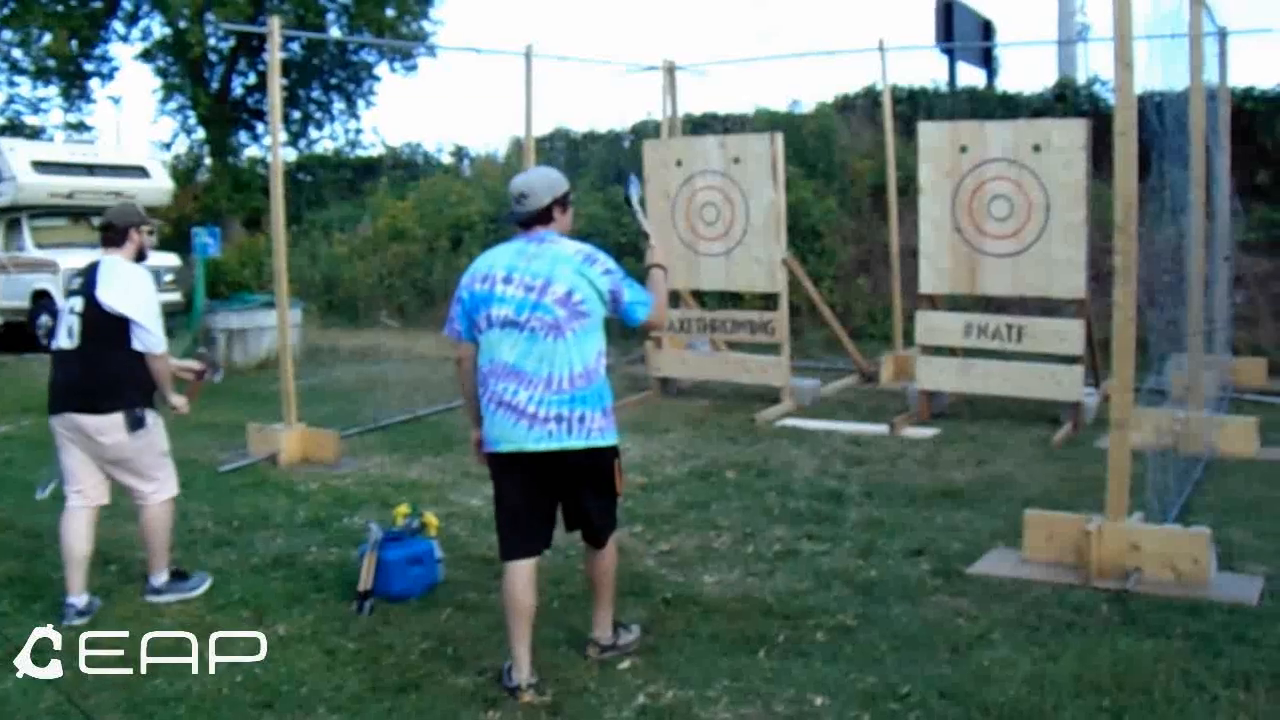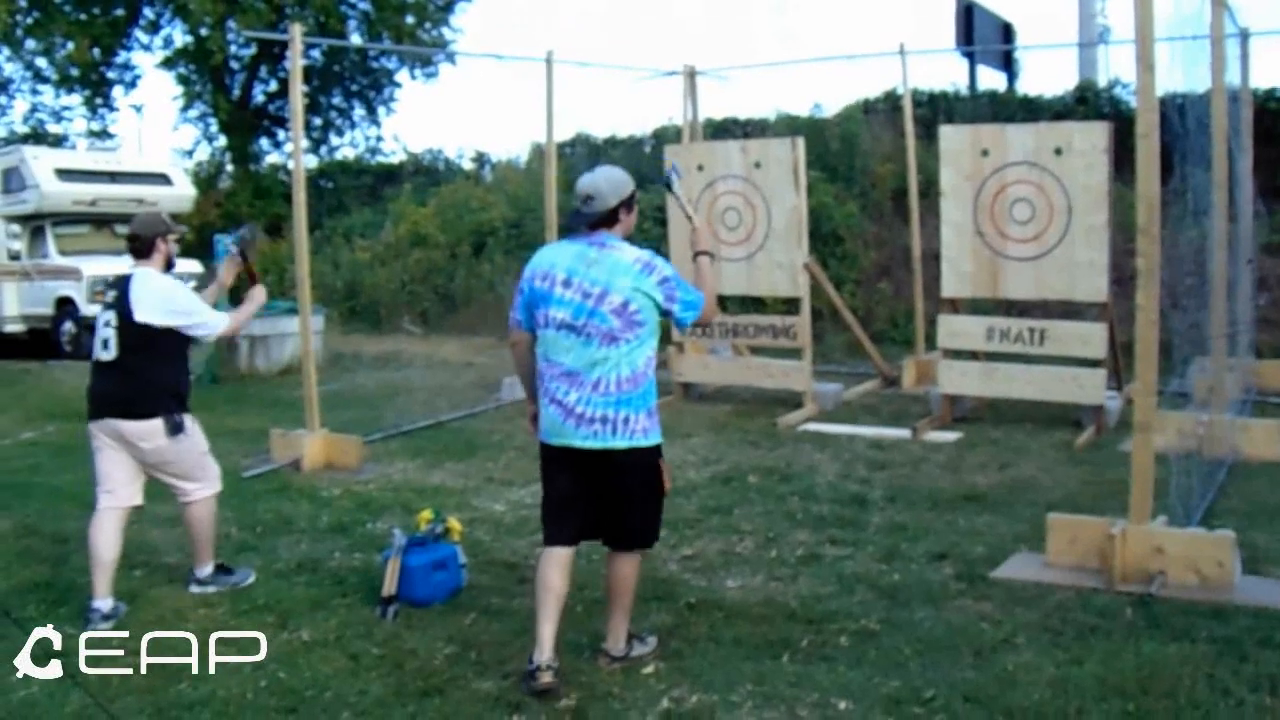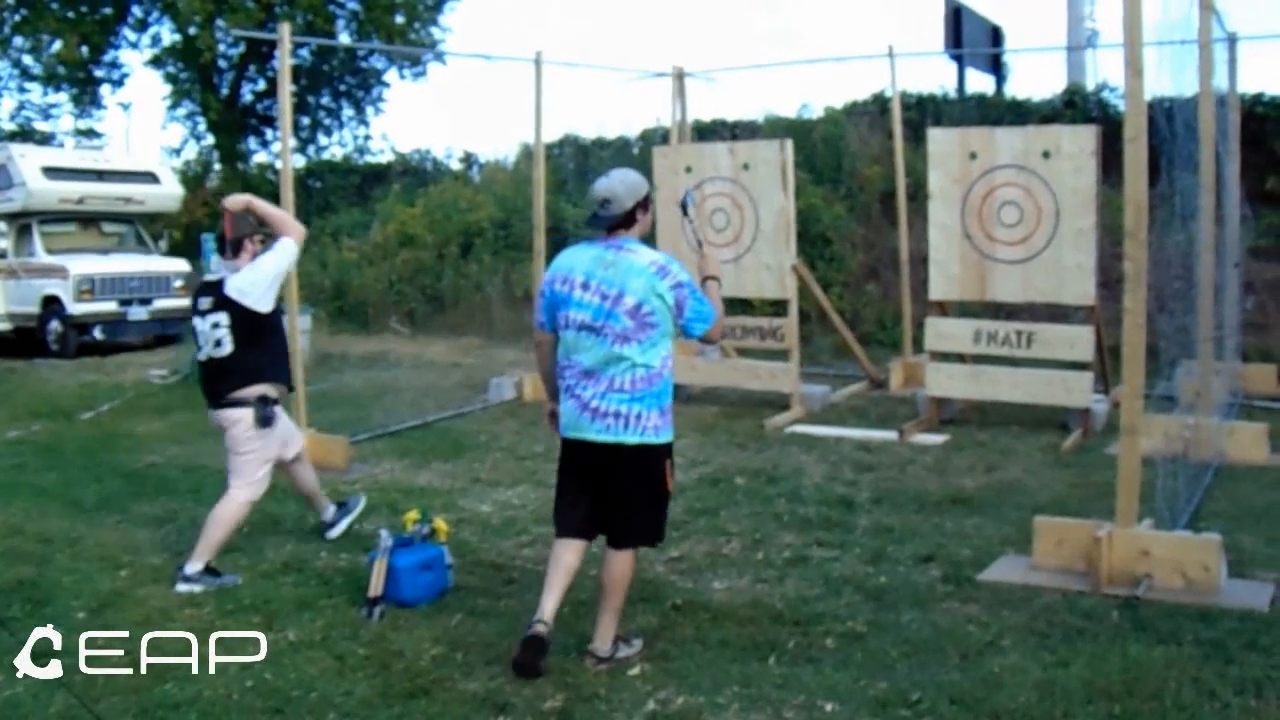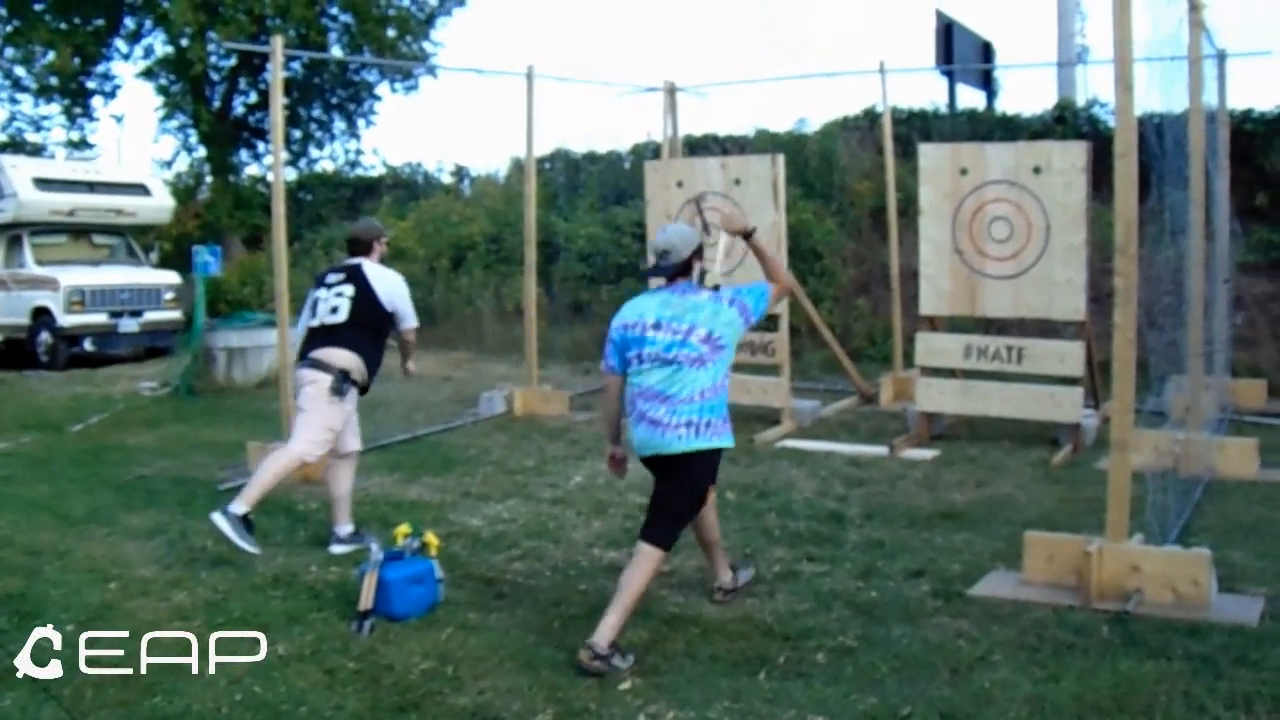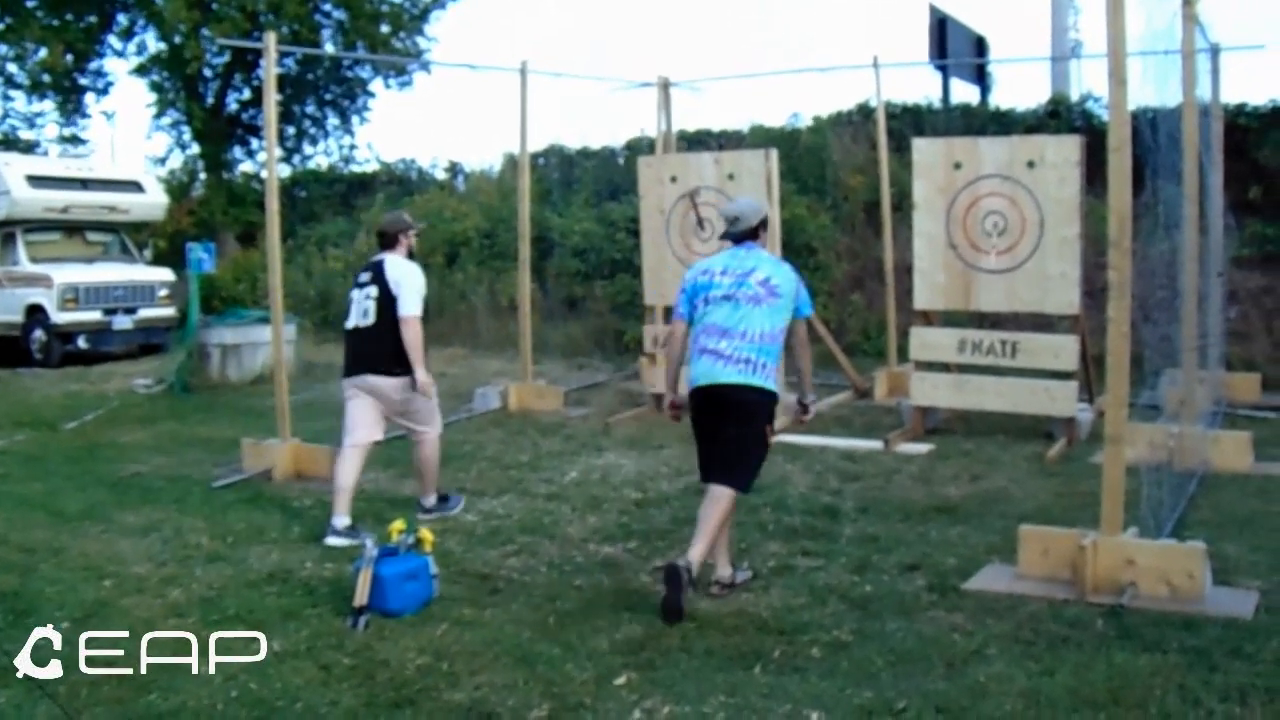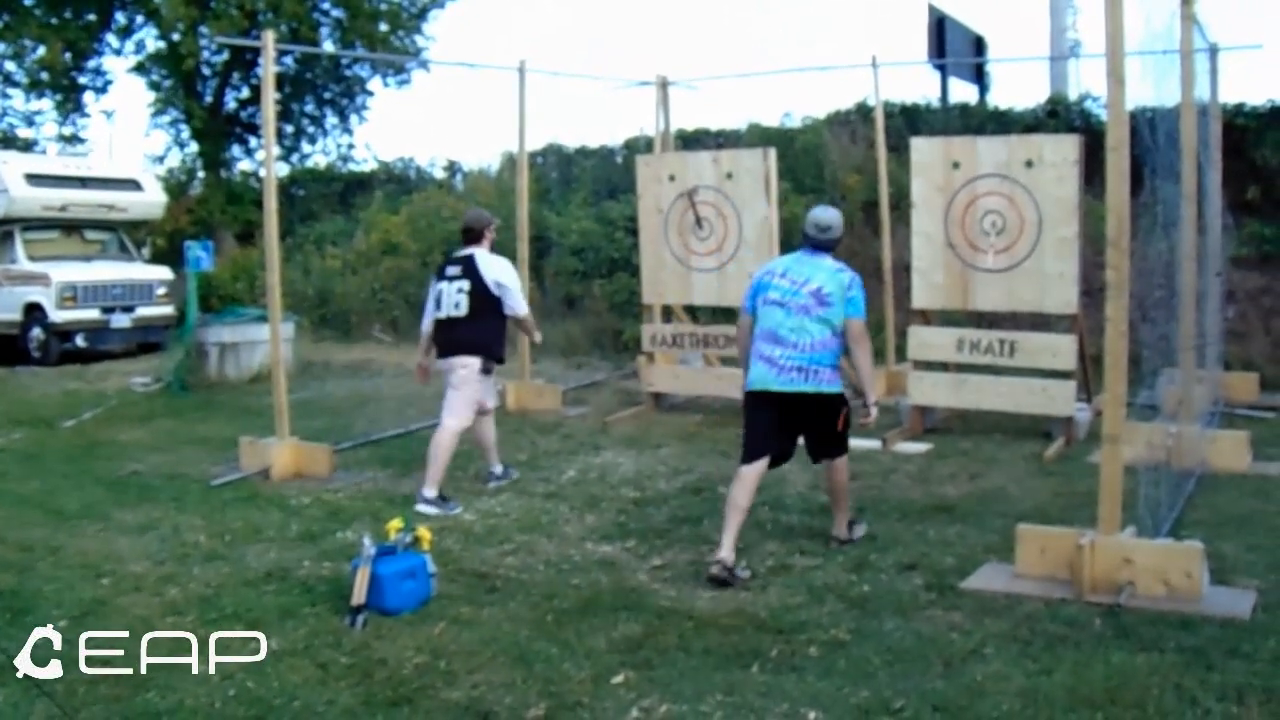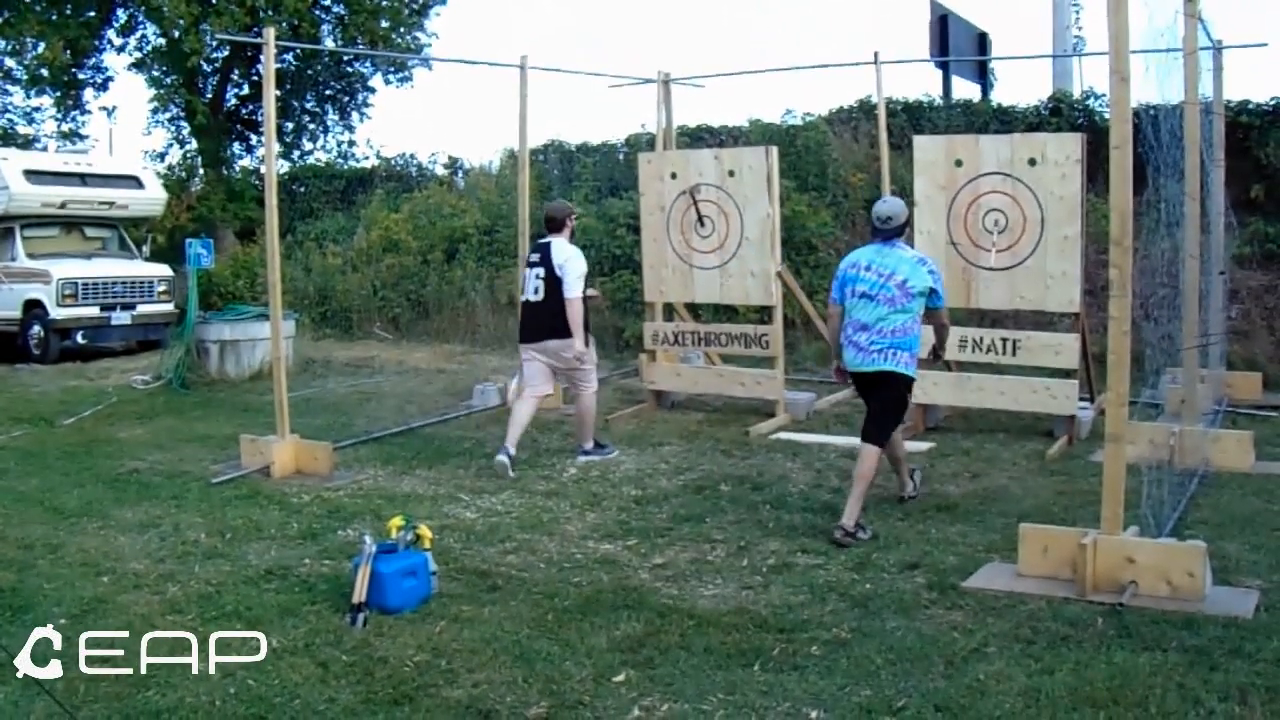
dt=0.7s
person 1, frame 1
left shoulder: (480, 270)
right shoulder: (588, 261)
left elbow: (465, 358)
right elbow: (652, 317)
left wrist: (479, 423)
right wrist: (657, 269)
left hip: (510, 435)
right hip: (584, 430)
left knee: (519, 551)
right knee: (598, 532)
left ankle: (521, 671)
right ankle: (604, 633)
person 1, frame 2
left shoulder: (543, 262)
right shoulder: (647, 268)
left elbow: (519, 341)
right elbow: (705, 312)
left wrist: (535, 398)
right wrist: (702, 255)
left hip: (560, 430)
right hip: (627, 431)
left knee: (558, 540)
right knee: (625, 542)
left ankle: (543, 656)
right ankle: (617, 642)
person 1, frame 3
left shoulder: (564, 264)
right shoulder: (663, 272)
left elbow: (543, 341)
right elbow: (712, 331)
left wrist: (554, 398)
right wrist: (710, 278)
left hip: (579, 423)
right hip: (640, 428)
left knee: (572, 530)
right knee: (623, 539)
left ankle: (543, 618)
right ankle: (604, 643)
person 1, frame 4
left shoulder: (630, 313)
right shoulder: (724, 307)
left elbow: (613, 387)
right elbow: (783, 284)
left wrist: (614, 443)
right wrist: (749, 236)
left hip: (648, 438)
right hip: (695, 439)
left knee: (699, 492)
right knee: (655, 540)
left ankle: (724, 577)
right ankle: (601, 643)
person 1, frame 5
left shoulder: (699, 271)
right shoulder: (784, 273)
left elbow: (677, 334)
right elbow: (800, 341)
left wrist: (670, 390)
right wrist: (806, 395)
left hip: (703, 384)
right hip: (751, 386)
left knee: (717, 478)
right knee: (729, 482)
left ankle: (723, 570)
right ankle: (690, 563)
person 1, frame 6
left shoulder: (769, 270)
right shoulder: (846, 278)
left elbow: (744, 329)
right elbow: (858, 340)
left wrist: (748, 375)
right wrist: (871, 397)
left hip: (763, 383)
right hip: (817, 385)
left knee: (752, 464)
right knee: (836, 454)
left ankle: (725, 555)
right ankle: (842, 528)
person 1, frame 7
left shoulder: (851, 261)
right shoulder: (923, 267)
left elbow: (834, 315)
right elbow: (940, 321)
left wrist: (837, 357)
right wrist: (939, 347)
left hip: (856, 361)
right hip: (895, 364)
left knee: (885, 423)
right knee: (873, 439)
left ankle: (907, 484)
right ankle: (848, 522)
person 2, frame 1
left shoulder: (84, 279)
right shoulder: (132, 276)
right elbow: (151, 348)
left wrist: (174, 367)
right wrist: (170, 394)
left hip: (67, 408)
right hip: (115, 411)
left knee: (80, 499)
right knee: (157, 489)
left ankle: (76, 601)
right ankle: (160, 579)
person 2, frame 2
left shoulder: (119, 290)
right shoulder: (163, 289)
right elbow: (219, 327)
left wrist: (218, 287)
right wrist: (252, 307)
left hip: (107, 416)
right hip: (154, 418)
left knee: (113, 504)
right knee: (201, 486)
left ankle: (101, 605)
right ankle: (205, 573)
person 2, frame 3
left shoulder: (206, 291)
right shoulder: (251, 282)
right elbow: (295, 233)
right wrist: (251, 203)
left hip: (231, 401)
right hip: (251, 407)
left knee: (294, 452)
right knee: (243, 490)
left ankle: (328, 515)
right ankle: (194, 571)
person 2, frame 4
left shoulder: (326, 278)
right shoulder: (389, 279)
left elbow: (302, 330)
right elbow: (407, 333)
right wrist: (407, 360)
left hip: (312, 369)
right hip: (335, 376)
left knee: (345, 451)
right knee: (304, 448)
left ankle: (343, 532)
right ankle: (237, 510)
person 2, frame 5
left shoulder: (363, 274)
right shoulder: (406, 270)
right elbow: (409, 320)
right wrist: (420, 369)
left hip: (358, 374)
right hip: (396, 374)
left knee: (355, 443)
right knee: (428, 432)
left ankle: (339, 524)
right ankle: (430, 502)
person 2, frame 6
left shoulder: (444, 269)
right shoulder: (497, 266)
left elbow: (430, 318)
right elbow: (519, 312)
left wrist: (424, 356)
right wrist: (534, 333)
left hip: (448, 355)
right hip: (476, 357)
left knee: (483, 409)
right knee: (454, 422)
left ankle: (497, 470)
right ankle: (429, 494)
person 2, frame 7
left shoulder: (534, 253)
right shoulder: (569, 253)
right elbow: (572, 299)
left wrist: (583, 292)
right wrist: (579, 338)
left hip: (532, 337)
right hip: (564, 338)
left knee: (531, 394)
right knee: (586, 389)
left ankle: (508, 448)
right ankle: (588, 447)
